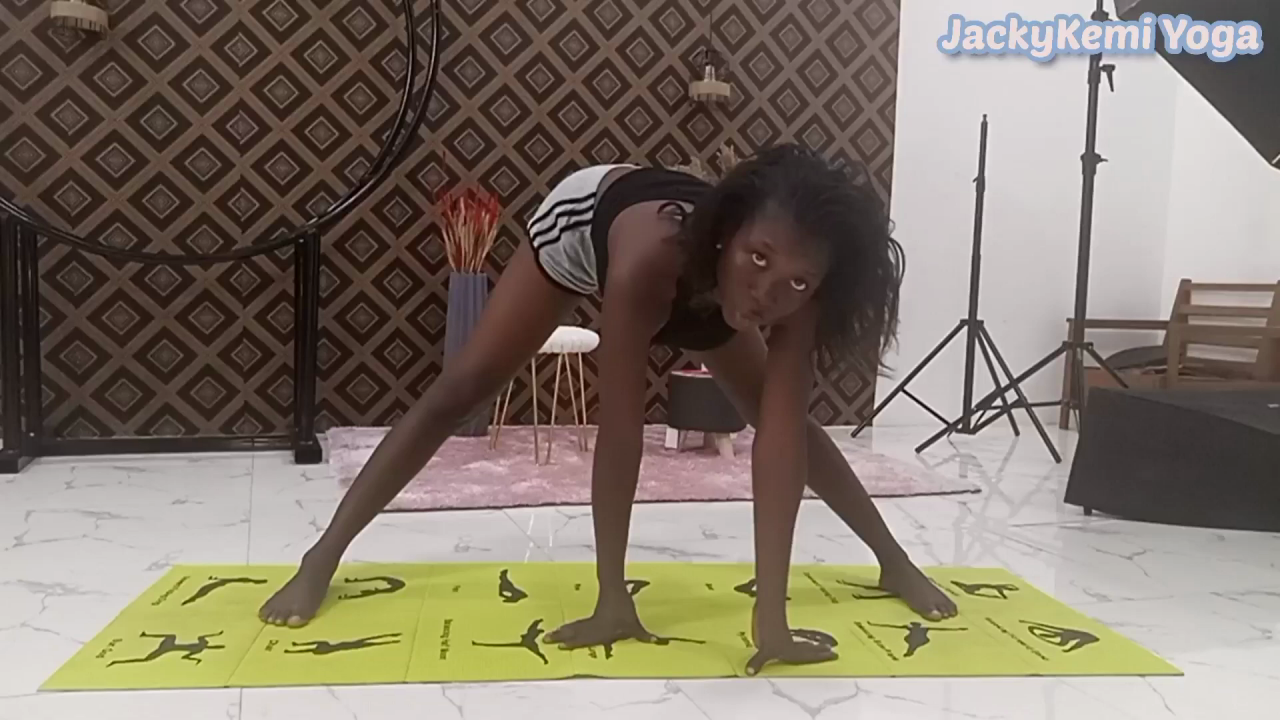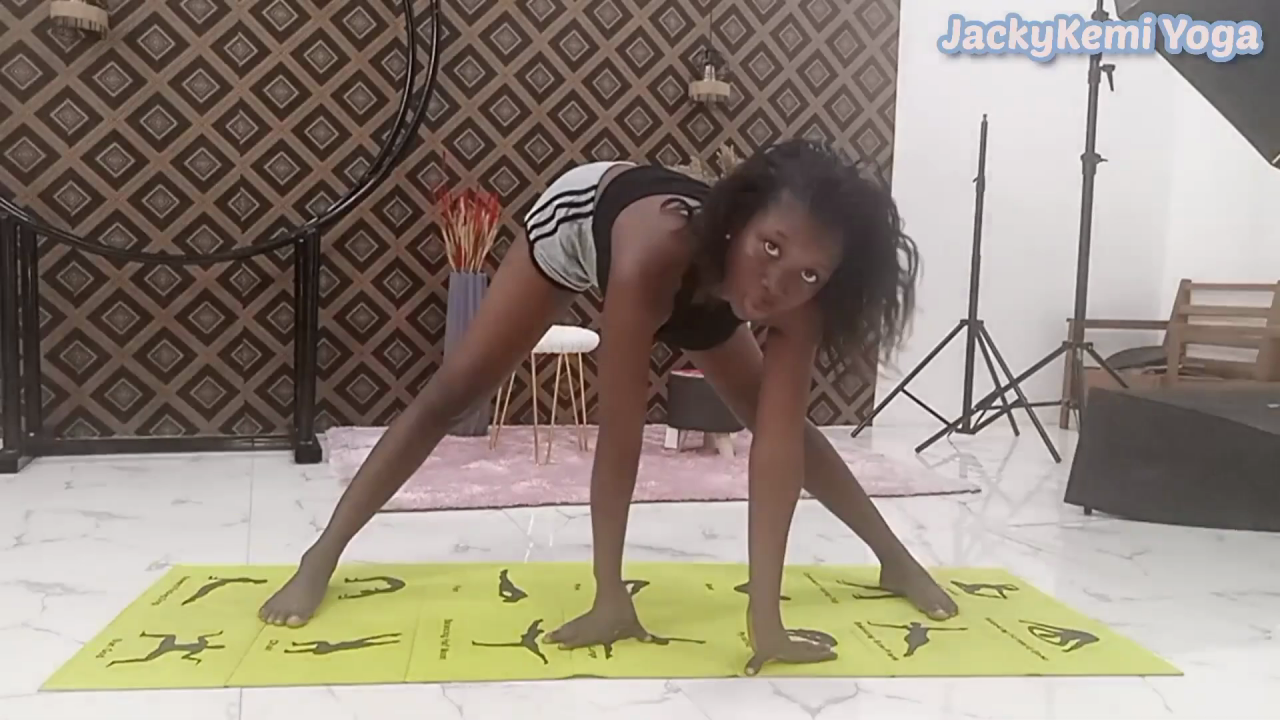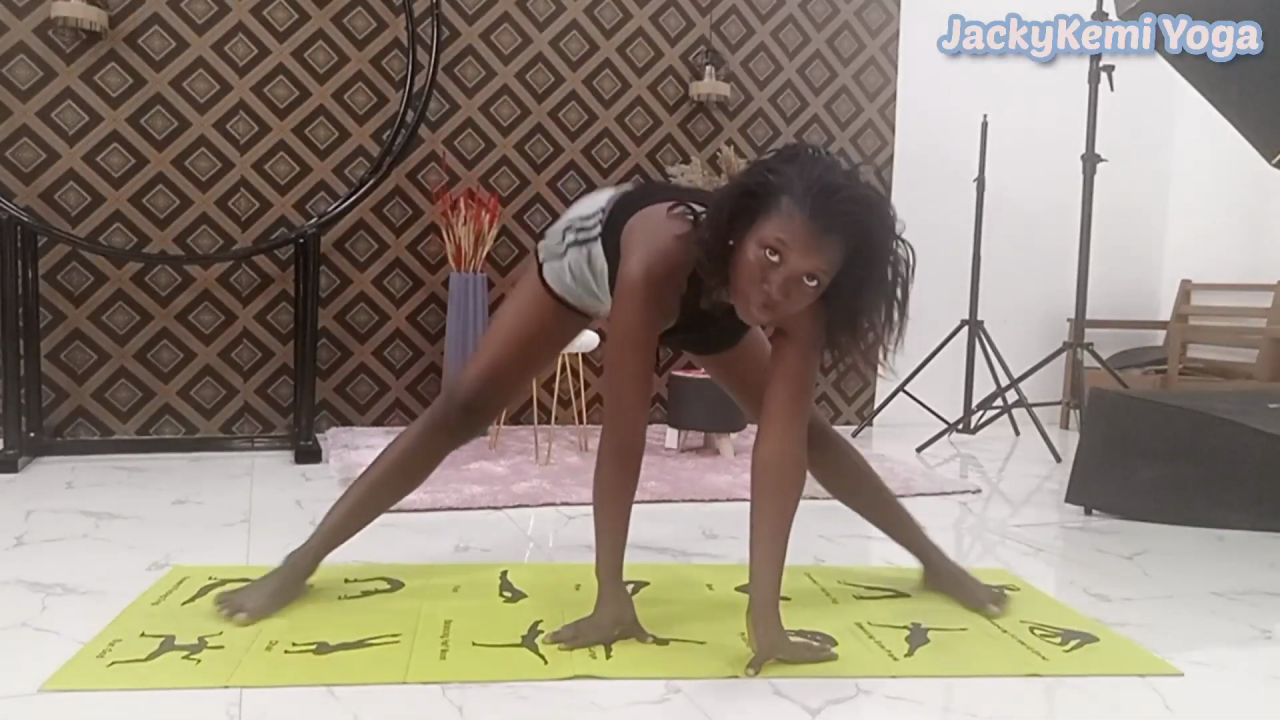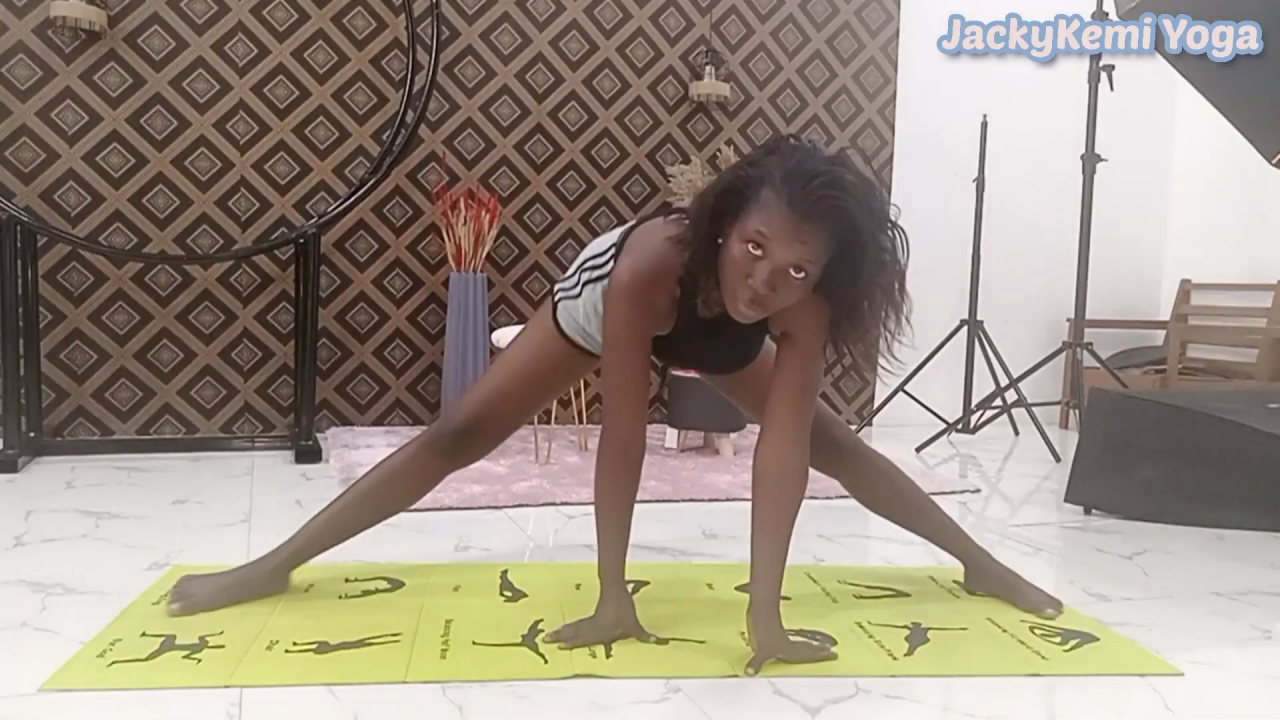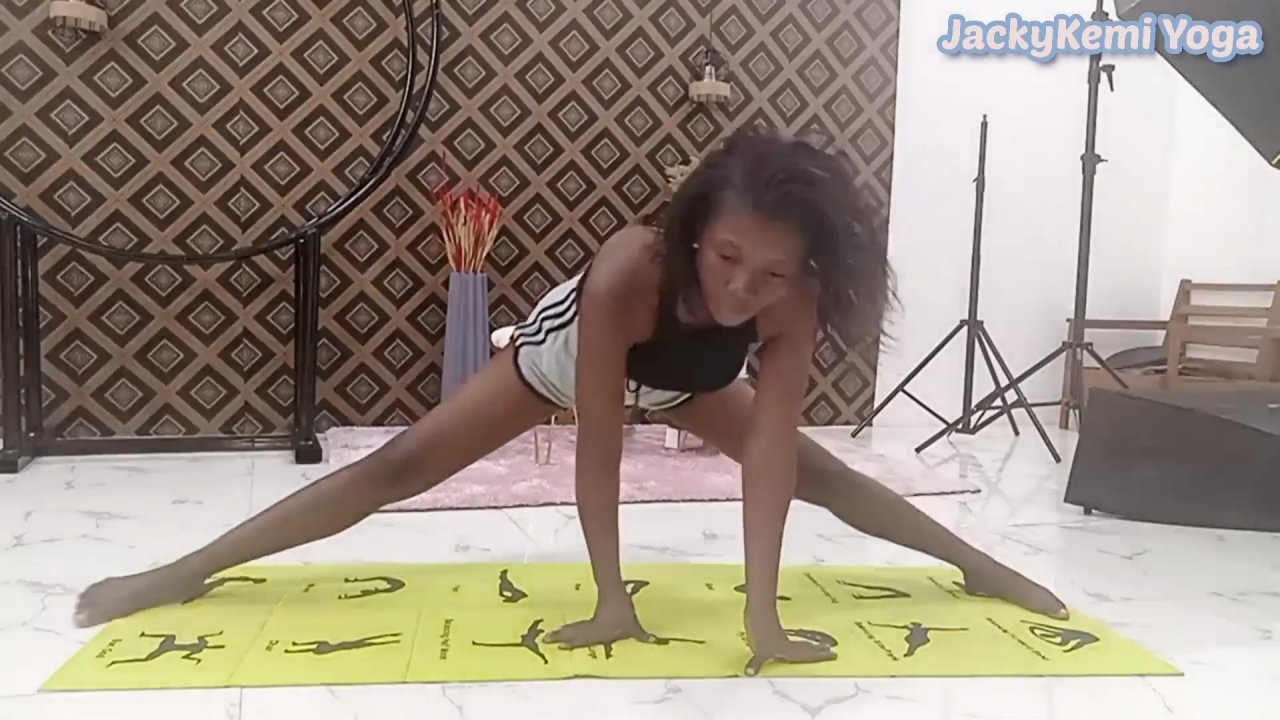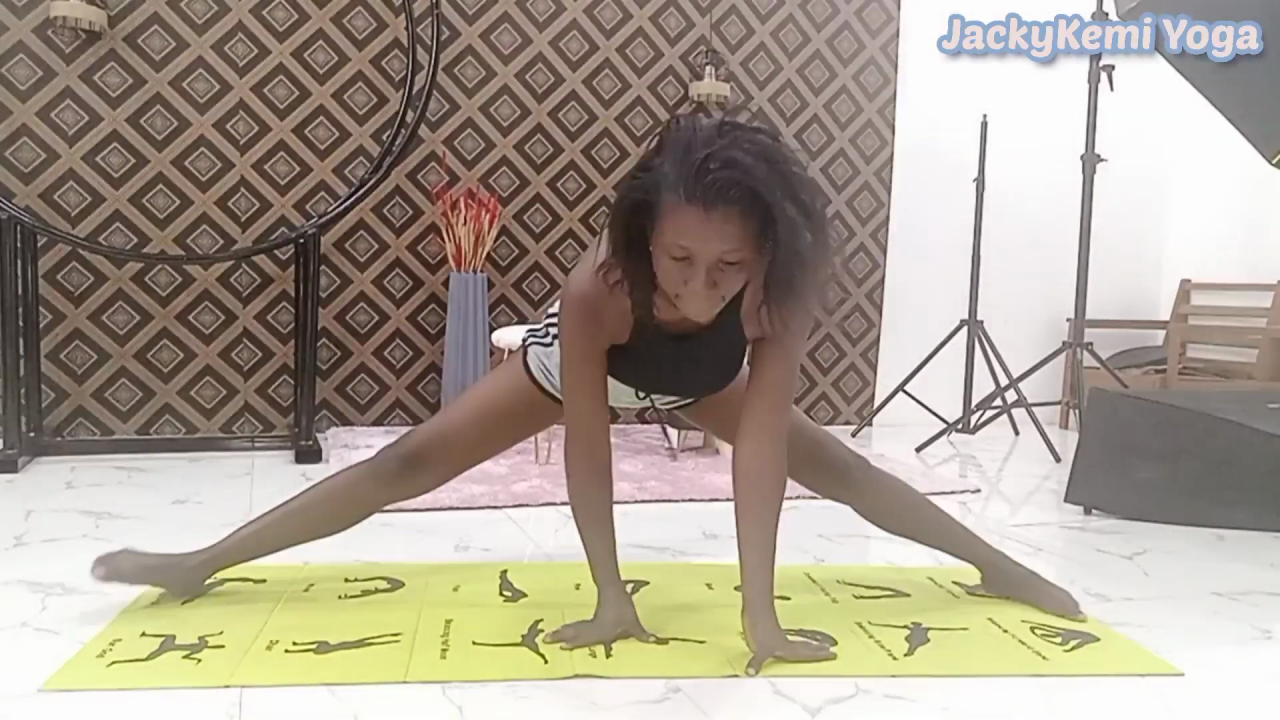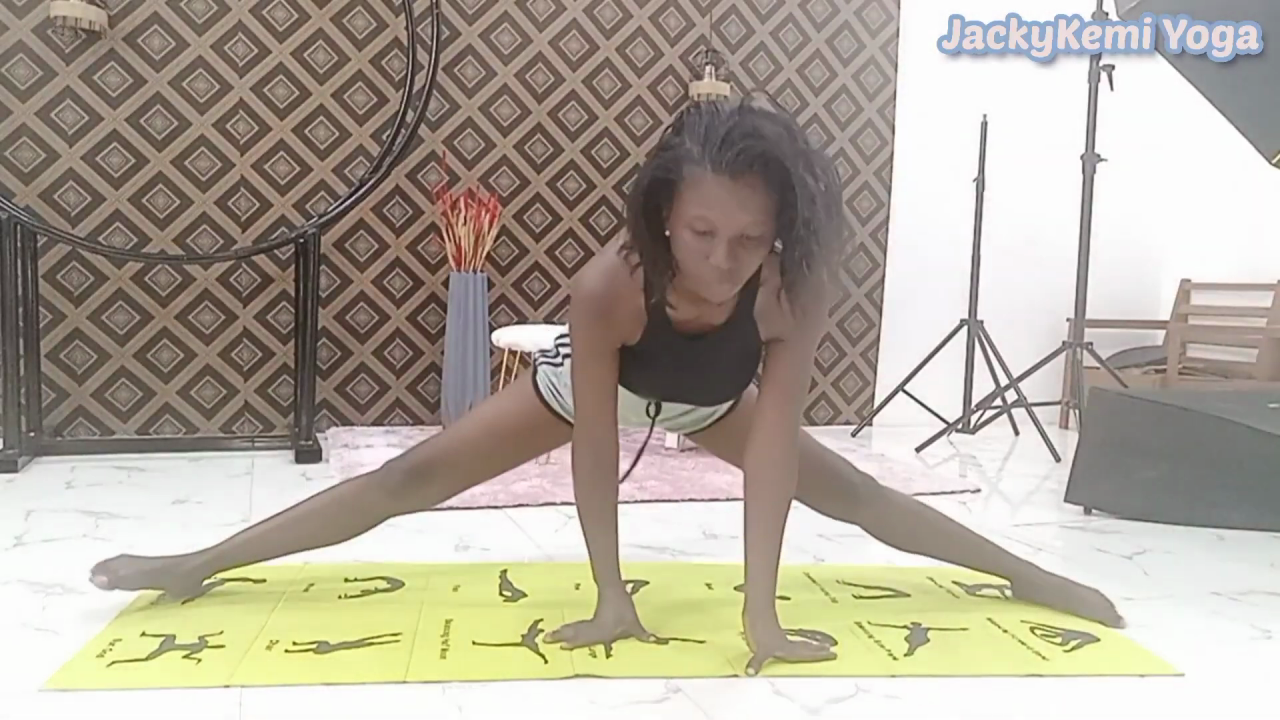
dt=0.4s
person 1, frame 1
left shoulder: (792, 300)
right shoulder: (648, 263)
left elbow: (781, 443)
right elbow: (619, 437)
left wrist: (770, 615)
right wrist: (611, 597)
left hip: (704, 277)
right hip: (582, 218)
left knee: (788, 418)
right knee: (459, 394)
left ankle: (893, 561)
right ankle: (322, 559)
person 1, frame 2
left shoulder: (797, 300)
right shoulder: (657, 252)
left elbow: (778, 444)
right elbow: (620, 436)
left wrist: (766, 615)
right wrist: (609, 596)
left hip: (708, 278)
right hip: (582, 212)
left knee: (785, 419)
right knee: (453, 392)
left ankle: (896, 560)
right ankle: (321, 558)
person 1, frame 3
left shoulder: (802, 307)
right shoulder: (663, 254)
left elbow: (780, 449)
right elbow: (623, 439)
left wrist: (764, 615)
right wrist: (611, 598)
left hip: (707, 308)
right hip: (591, 246)
left knee: (810, 431)
right knee: (461, 410)
left ankle: (935, 562)
right ankle: (299, 564)
person 1, frame 4
left shoulder: (807, 306)
right shoulder: (652, 263)
left elbow: (783, 452)
right elbow: (622, 442)
left wrist: (766, 615)
right wrist: (612, 599)
left hip: (718, 341)
right hip: (597, 303)
left knee: (836, 446)
right knee: (455, 437)
left ankle: (980, 563)
right ankle: (269, 567)
person 1, frame 5
left shoulder: (794, 308)
right shoulder: (628, 273)
left elbow: (771, 456)
right elbow: (599, 451)
left wrist: (762, 618)
right wrist: (610, 600)
left hip: (687, 381)
right hip: (564, 349)
left knee: (823, 474)
right knee: (396, 468)
left ankle: (981, 565)
right ankle: (185, 570)
person 1, frame 6
left shoulder: (783, 296)
right shoulder: (597, 288)
left elbow: (761, 450)
right elbow: (587, 451)
left wrist: (760, 616)
right wrist: (611, 598)
left hip: (702, 383)
right hip: (575, 365)
left knee: (842, 470)
right knee: (408, 463)
left ankle: (1000, 568)
right ankle: (197, 563)
person 1, frame 7
left shoulder: (796, 294)
right shoulder: (608, 286)
left elbow: (772, 452)
right elbow: (596, 452)
left wrist: (760, 617)
right wrist: (610, 598)
left hip: (711, 402)
right hip: (590, 385)
left knee: (857, 495)
right knee: (412, 477)
left ankle: (1036, 578)
right ankle: (192, 565)
